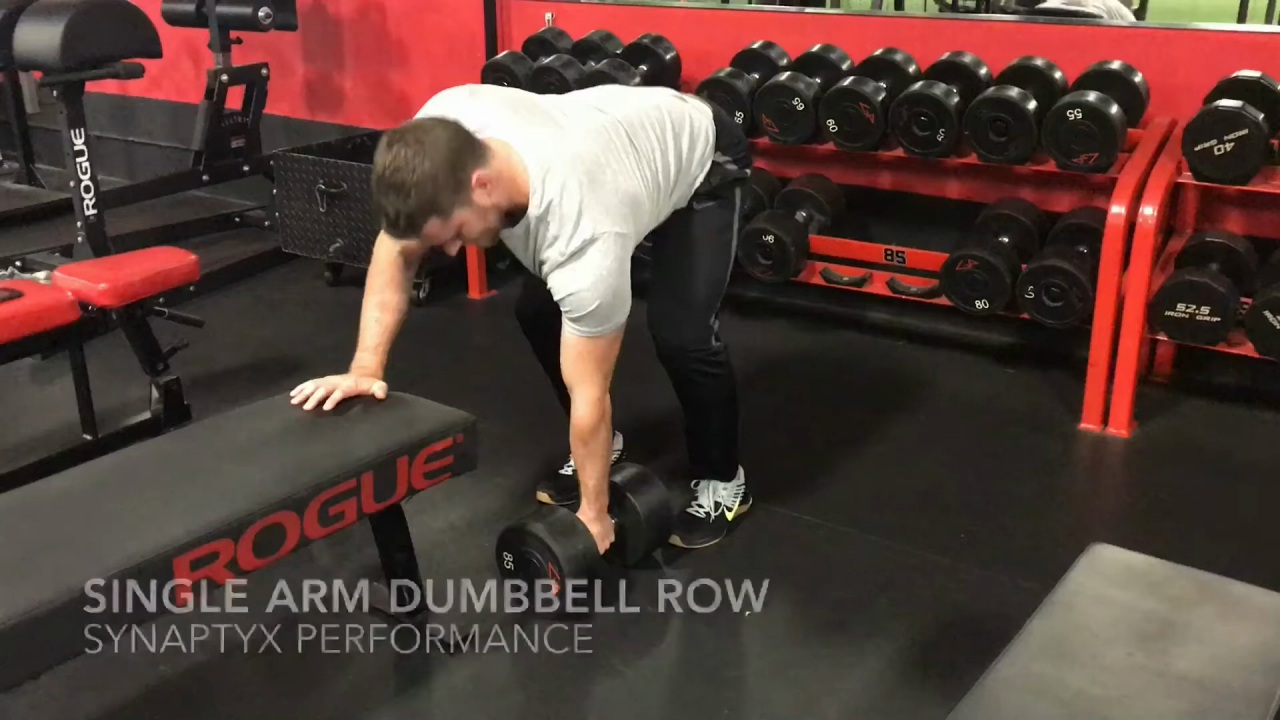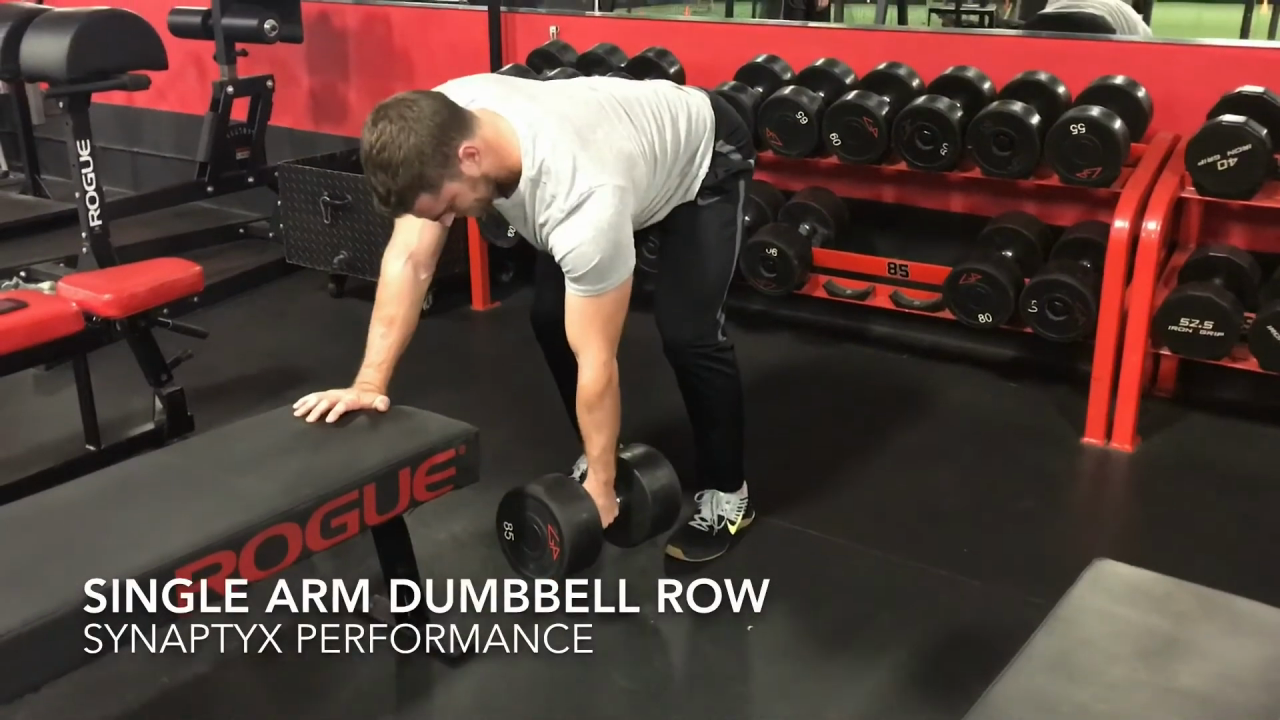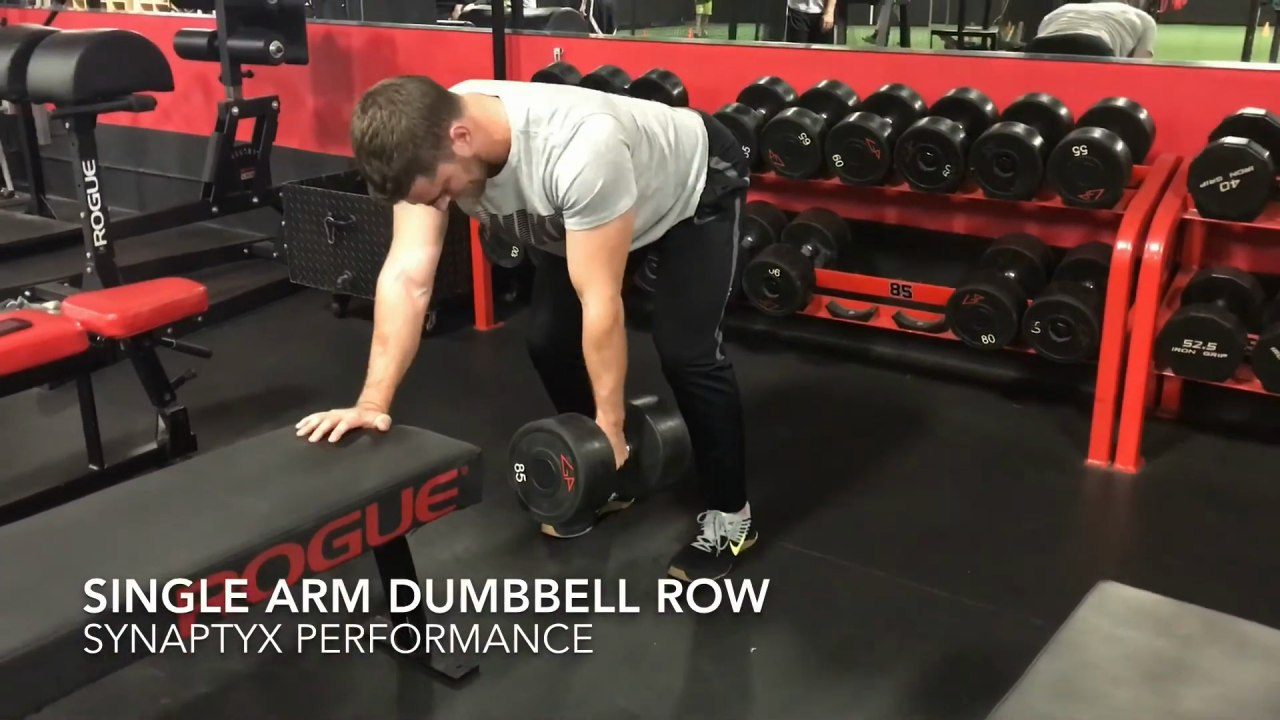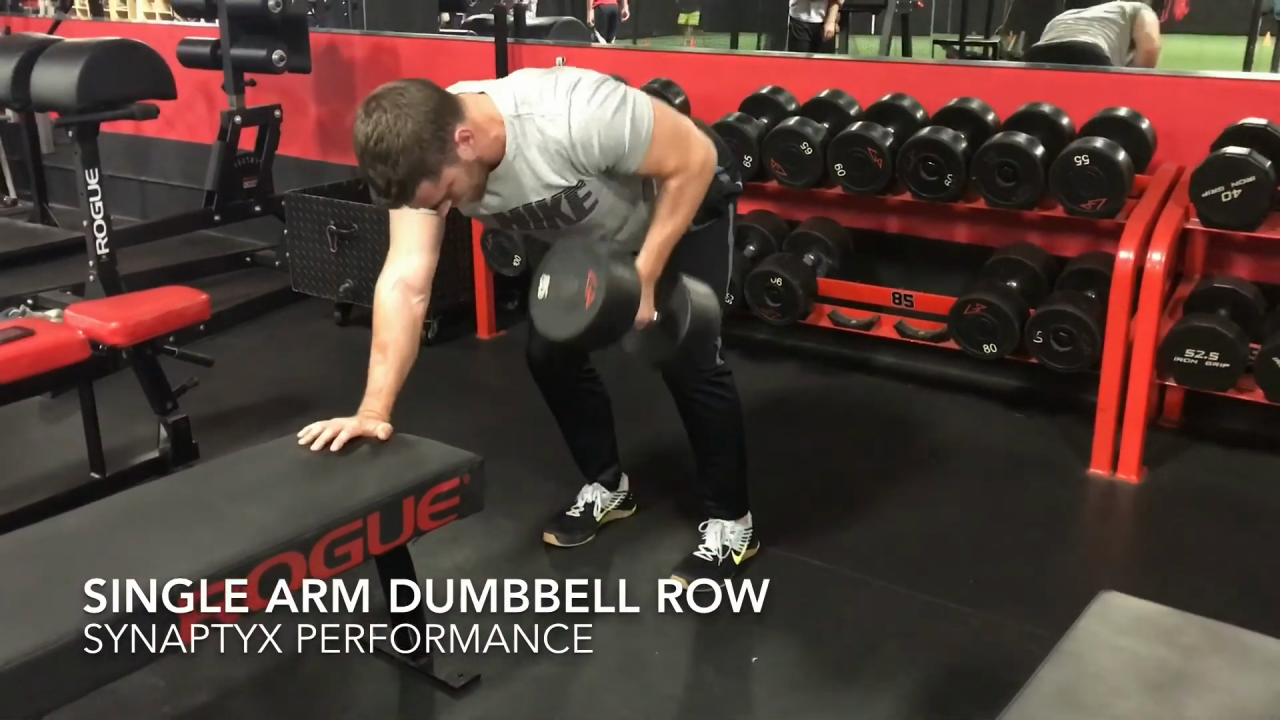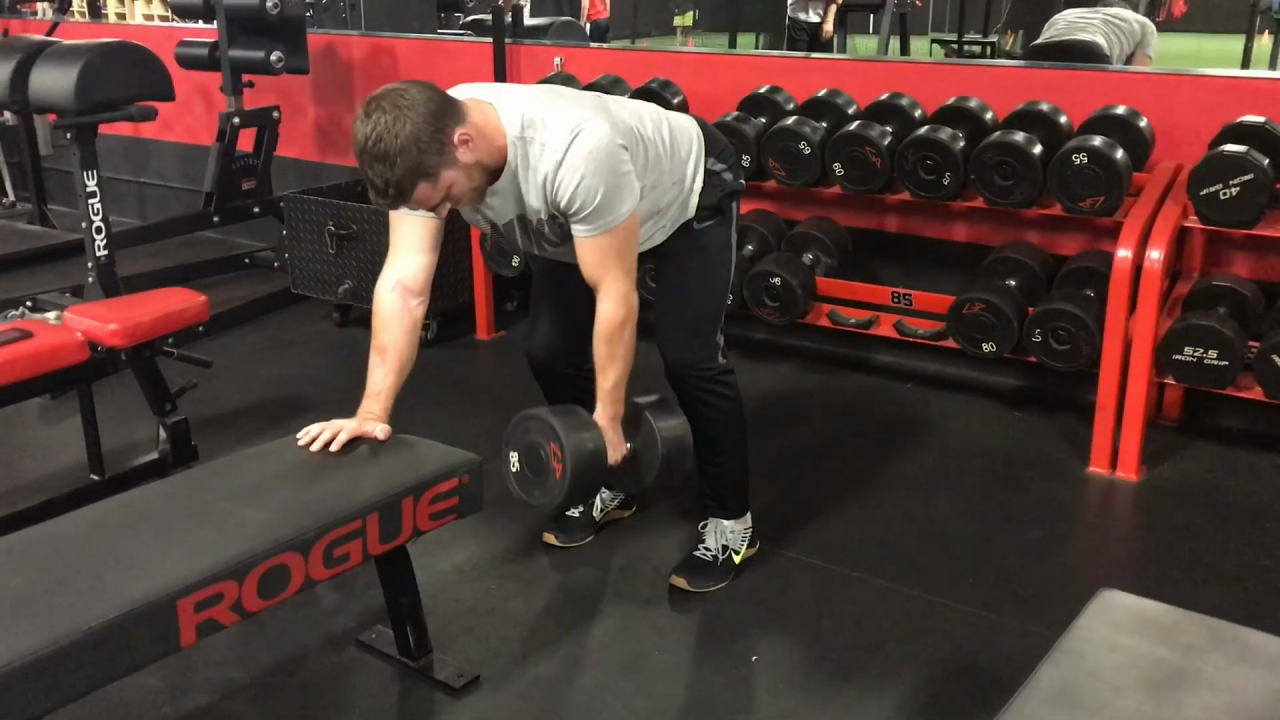
dt=1s
person 1, frame 1
left shoulder: (585, 237)
right shoulder: (442, 130)
left elbow: (588, 394)
right elbow: (398, 245)
left wrist: (594, 512)
right wrist: (366, 367)
left hip: (701, 159)
right hip: (624, 130)
left knee: (680, 335)
right knee: (537, 313)
left ankle: (721, 481)
right ankle: (602, 445)
person 1, frame 2
left shoulder: (583, 198)
right shoulder: (437, 131)
left elbow: (596, 361)
right elbow: (409, 261)
left wrist: (601, 485)
right wrist: (369, 383)
left hip: (703, 155)
right hip: (629, 133)
left knee: (686, 333)
right knee: (551, 319)
left ankle: (727, 493)
right ankle: (602, 457)
person 1, frame 3
left shoulder: (579, 148)
right shoulder: (427, 143)
left elbow: (600, 301)
right elbow: (408, 275)
left wrist: (610, 426)
right wrist: (373, 402)
left hip: (697, 185)
left knee: (685, 352)
right knee: (549, 344)
left ankle: (730, 515)
person 1, frame 4
left shoulder: (576, 116)
right shoulder: (425, 151)
left elbow: (695, 156)
right elbow: (405, 283)
left wrist: (645, 273)
right wrist: (373, 411)
left hip: (683, 198)
left knee: (687, 363)
right knee: (549, 354)
left ankle: (731, 523)
right ankle: (607, 486)
person 1, frame 5
left shoulder: (576, 153)
right shoulder: (424, 151)
left elbow: (615, 296)
right elbow: (404, 284)
left wrist: (607, 419)
right wrist: (372, 411)
left hip: (688, 192)
left knee: (687, 358)
right knee: (550, 352)
left ankle: (731, 522)
right ankle: (606, 487)
